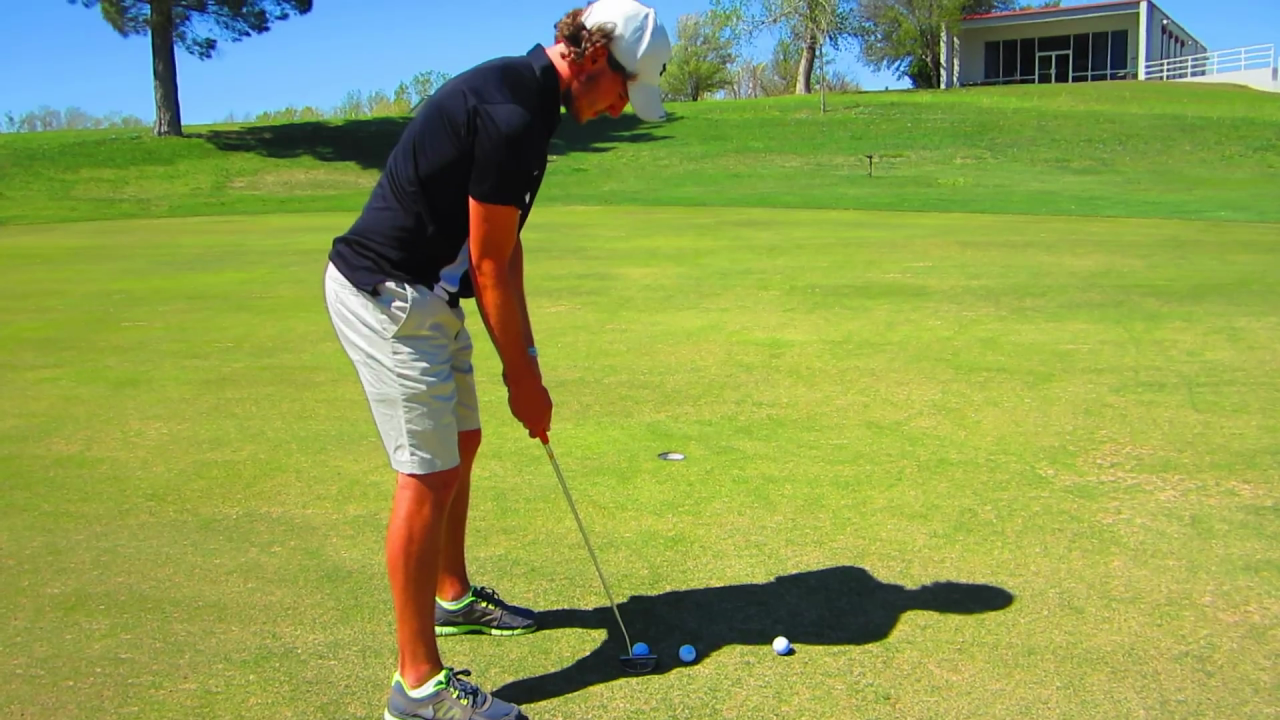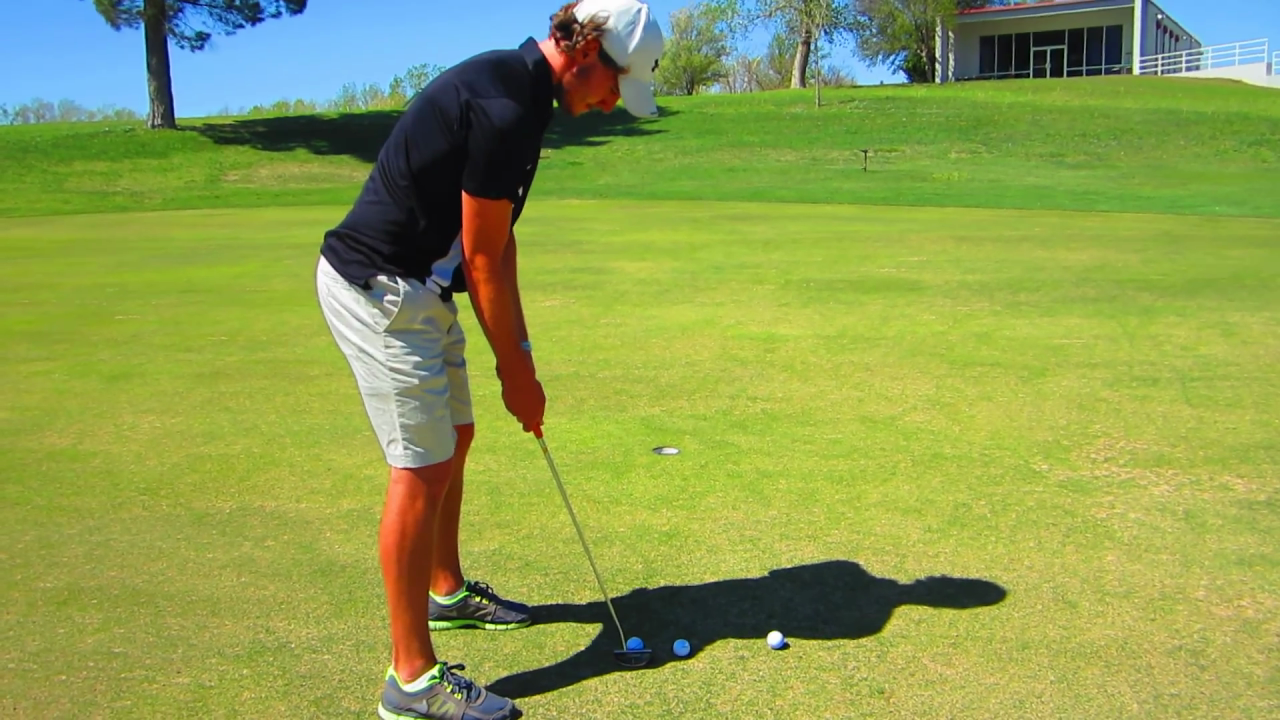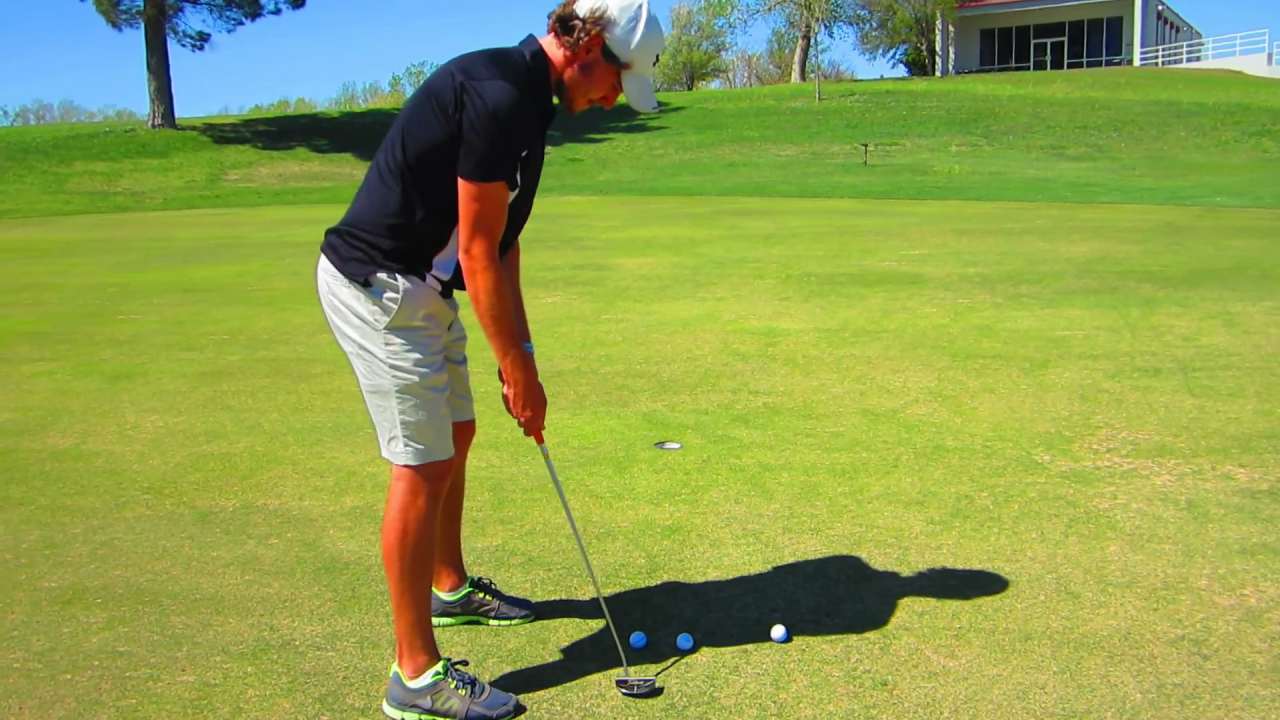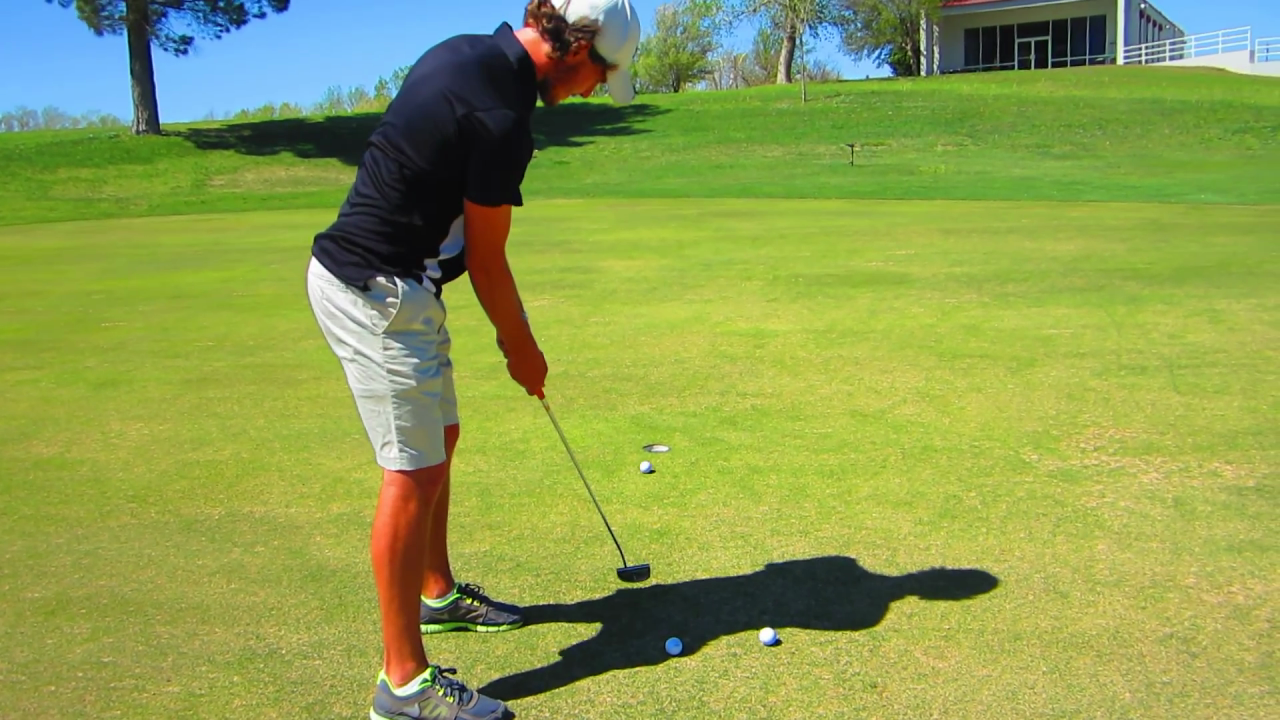
dt=1s
person 1, frame 1
left shoulder: (521, 93)
right shoulder: (510, 115)
left elbow: (501, 251)
right elbow: (491, 266)
left wrist: (528, 359)
right wrist: (522, 379)
left hip: (425, 291)
right hip: (387, 294)
left knee: (460, 446)
right knee: (428, 474)
left ankle: (453, 597)
person 1, frame 2
left shoulder: (515, 87)
right shoulder: (503, 107)
left elbow: (496, 242)
right elbow: (484, 261)
left wrist: (521, 352)
right wrist: (516, 371)
left hip: (418, 284)
right hip: (379, 287)
left knee: (453, 439)
right knee: (421, 467)
left ankle: (447, 591)
person 1, frame 3
left shoulder: (525, 98)
right shoulder: (498, 95)
left elbow: (503, 243)
right elbow: (479, 252)
left wrist: (522, 358)
right wrist: (518, 373)
left hip: (421, 284)
right hip: (378, 284)
left knee: (454, 436)
right knee: (423, 465)
left ankle: (451, 588)
person 1, frame 4
right shoulder: (500, 115)
right elbow: (486, 260)
left wrist: (515, 326)
right wrist: (523, 349)
left hip: (389, 279)
right hip: (377, 291)
left knee: (438, 441)
right knee: (413, 471)
left ankle: (438, 594)
